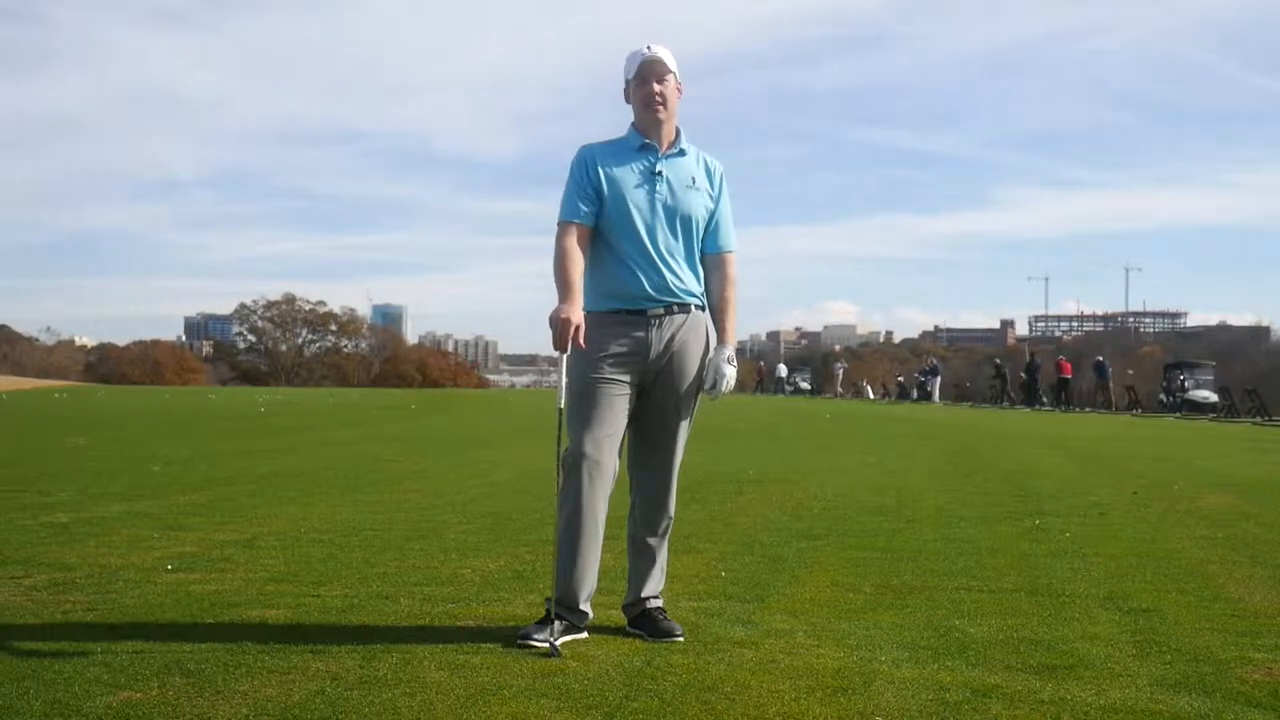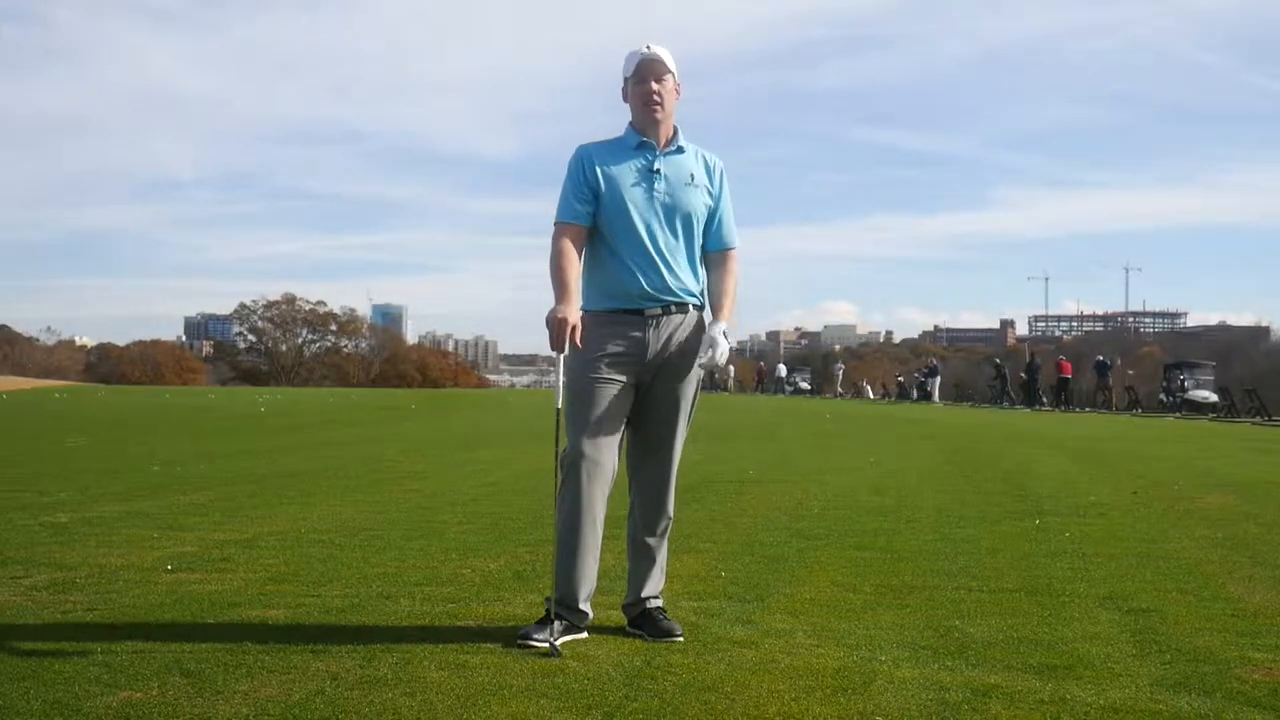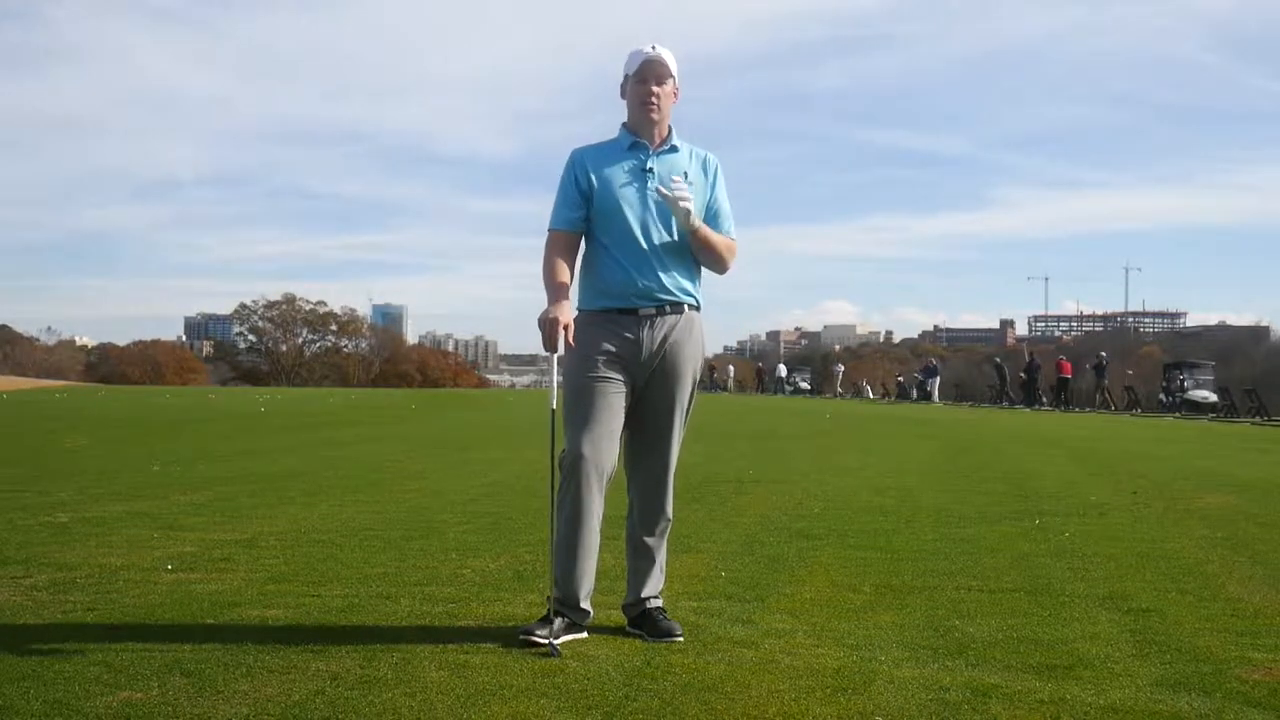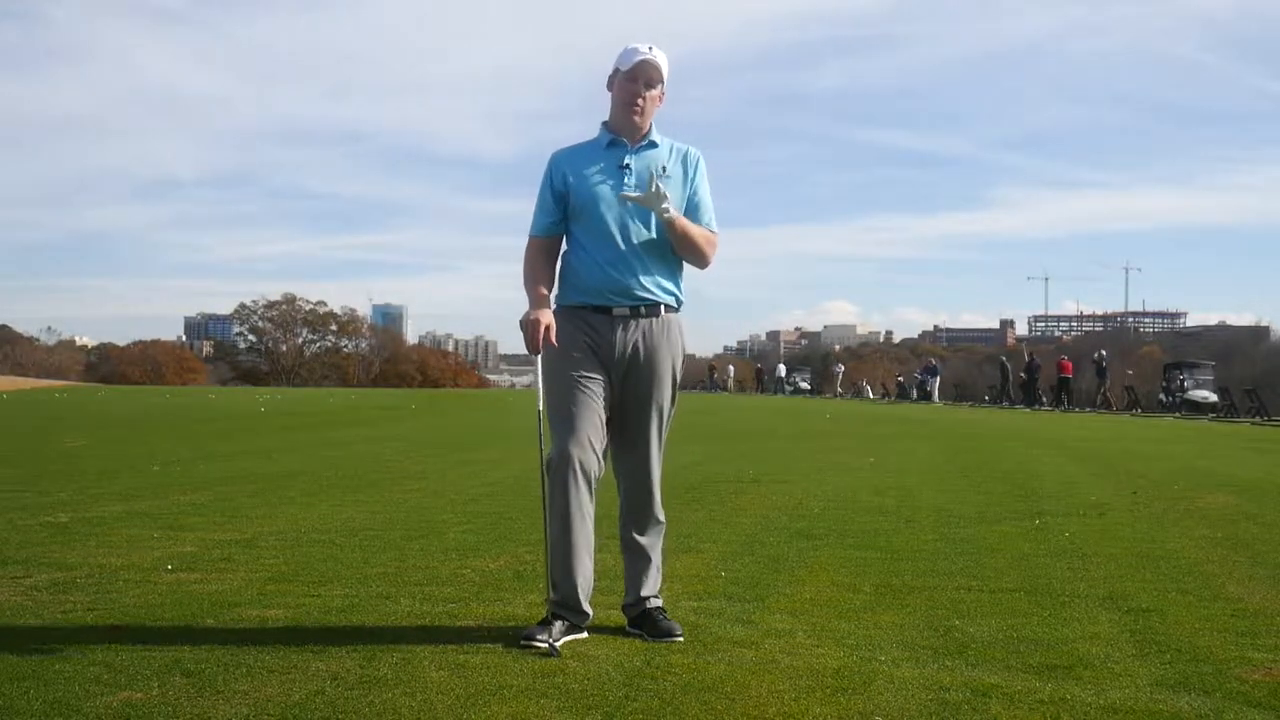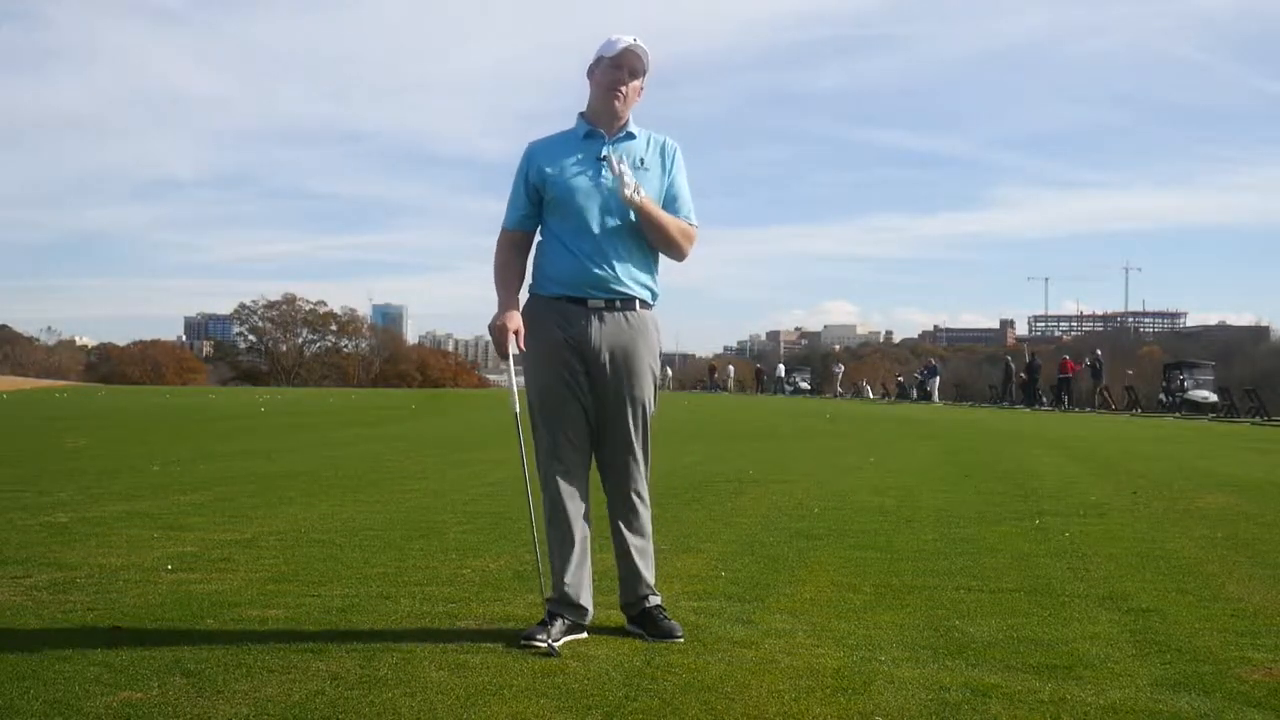
dt=0.4s
person 1, frame 1
left shoulder: (708, 170)
right shoulder: (594, 160)
left elbow: (721, 264)
right elbow: (571, 237)
left wrist: (726, 346)
right wrist: (569, 300)
left hip: (682, 331)
right hip: (608, 331)
left knee: (658, 477)
right knee: (588, 462)
left ankle: (645, 601)
right ankle: (570, 606)
person 1, frame 2
left shoulder: (708, 168)
right shoulder: (591, 160)
left elbow: (722, 257)
right elbow: (568, 237)
left wrist: (720, 323)
right wrist: (566, 301)
left hip: (680, 331)
right hip: (606, 330)
left knee: (658, 476)
right knee: (586, 462)
left ankle: (645, 600)
right ankle: (569, 607)
person 1, frame 3
left shoulder: (703, 166)
right shoulder: (586, 162)
left elbow: (725, 257)
right elbow: (562, 242)
left wrist: (695, 224)
right wrist: (557, 300)
left hip: (675, 329)
right hip: (601, 330)
left knee: (656, 475)
right knee: (585, 461)
left ankle: (645, 601)
right ankle: (570, 606)
person 1, frame 4
left shoulder: (685, 161)
right shoulder: (565, 162)
left elbow: (705, 254)
right elbow: (542, 245)
left wrist: (668, 215)
right wrist: (539, 302)
left hip: (655, 328)
right hip: (580, 327)
left knee: (643, 472)
right knee: (571, 462)
left ankle: (644, 600)
right ankle: (568, 607)
person 1, frame 5
left shoulder: (662, 154)
right shoulder: (542, 153)
left elbow: (683, 245)
right elbow: (514, 238)
left wrist: (637, 199)
right wrist: (507, 304)
left hip: (630, 322)
right hip: (554, 321)
left knee: (628, 469)
right knee: (563, 467)
left ankle: (641, 598)
right ankle: (568, 606)
